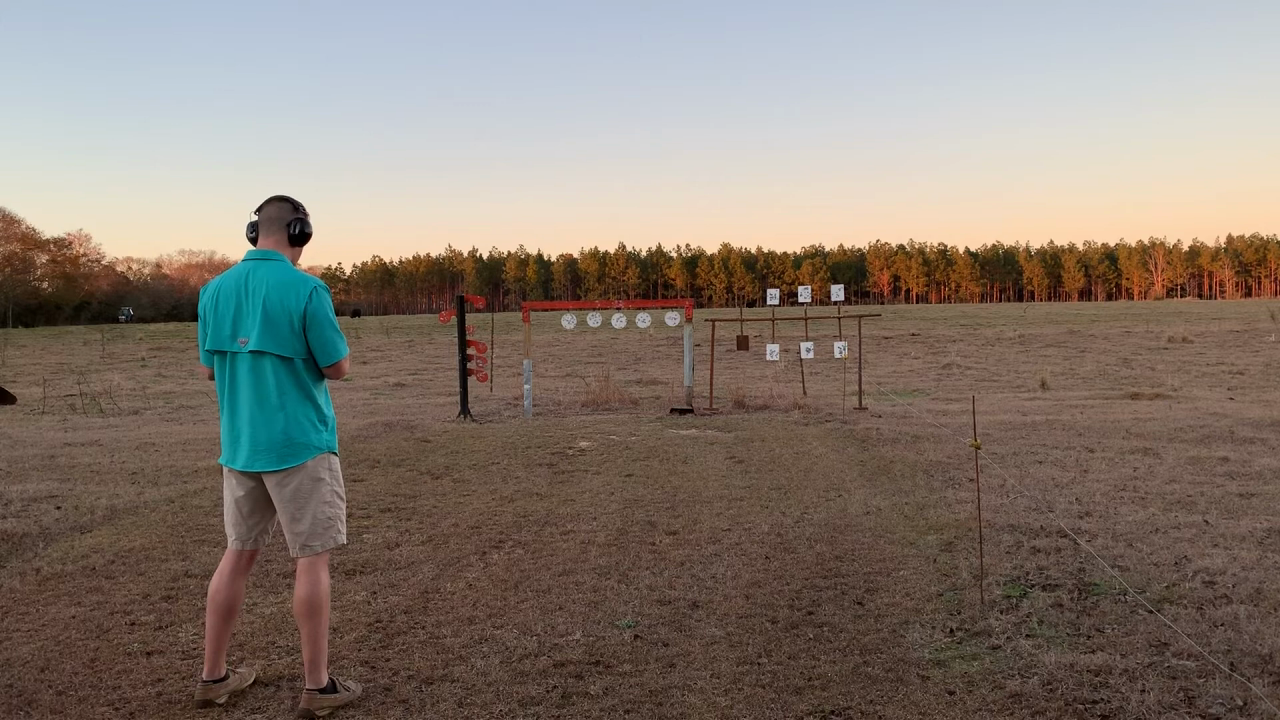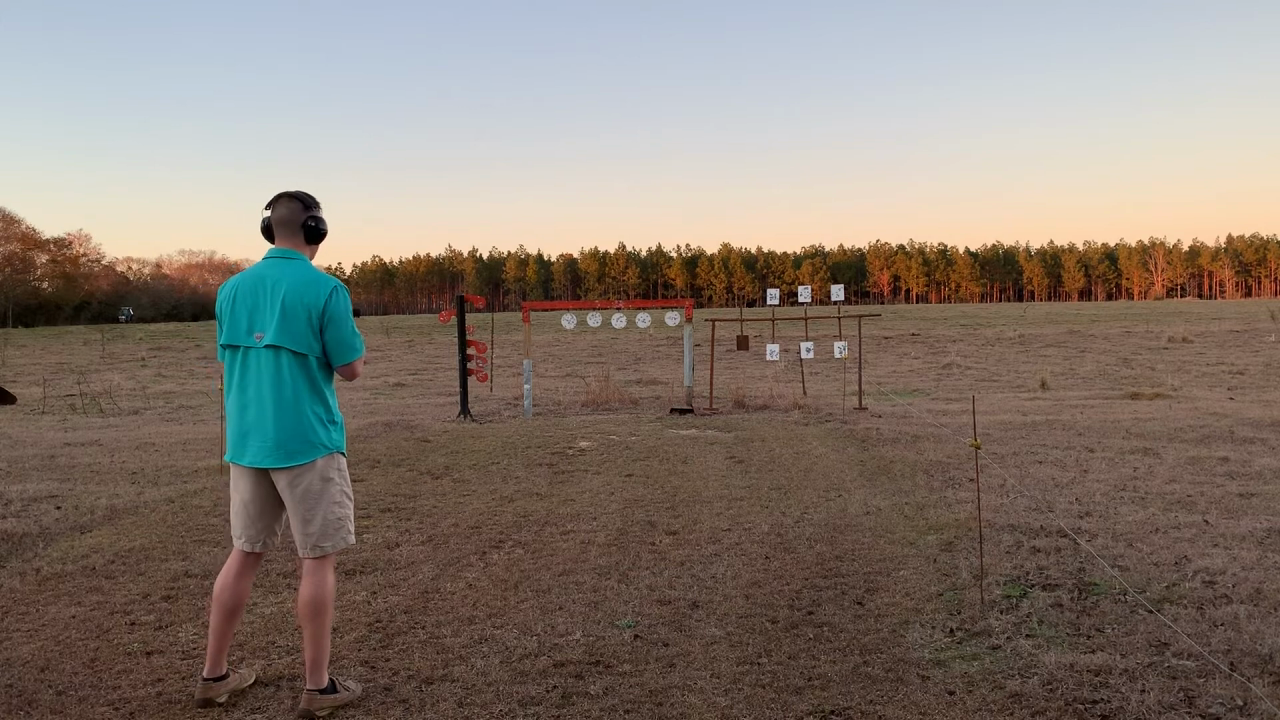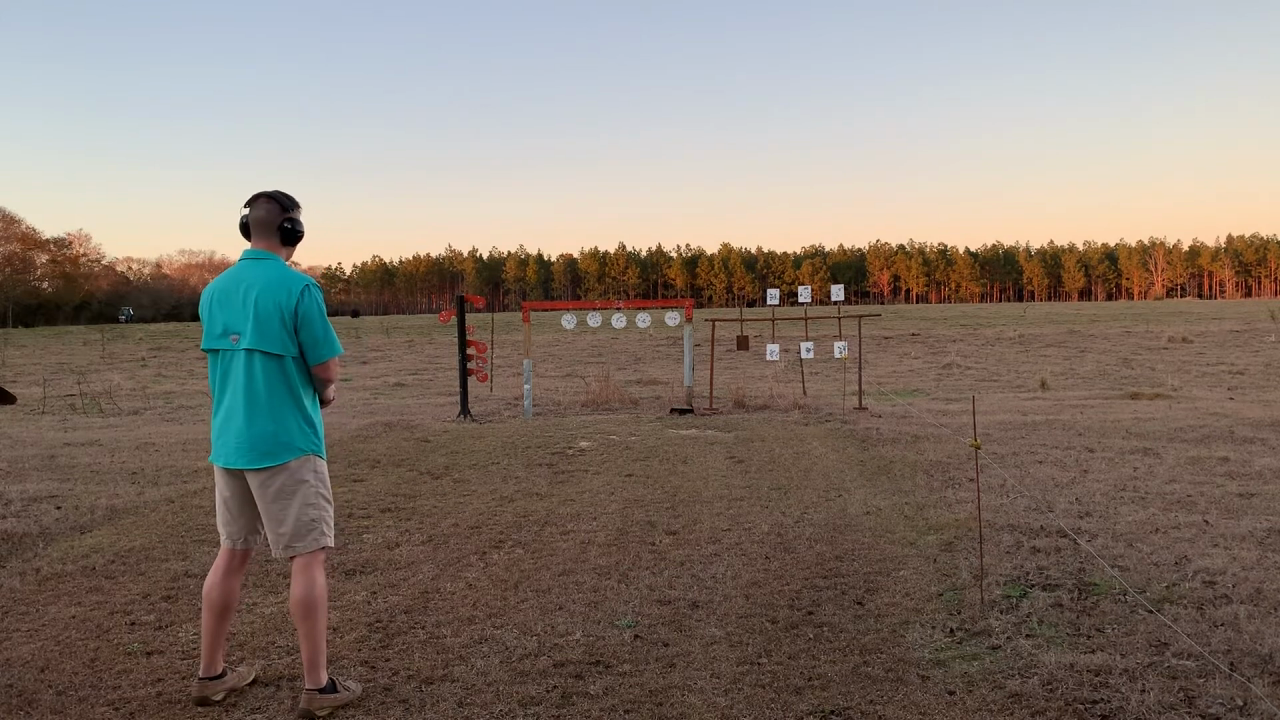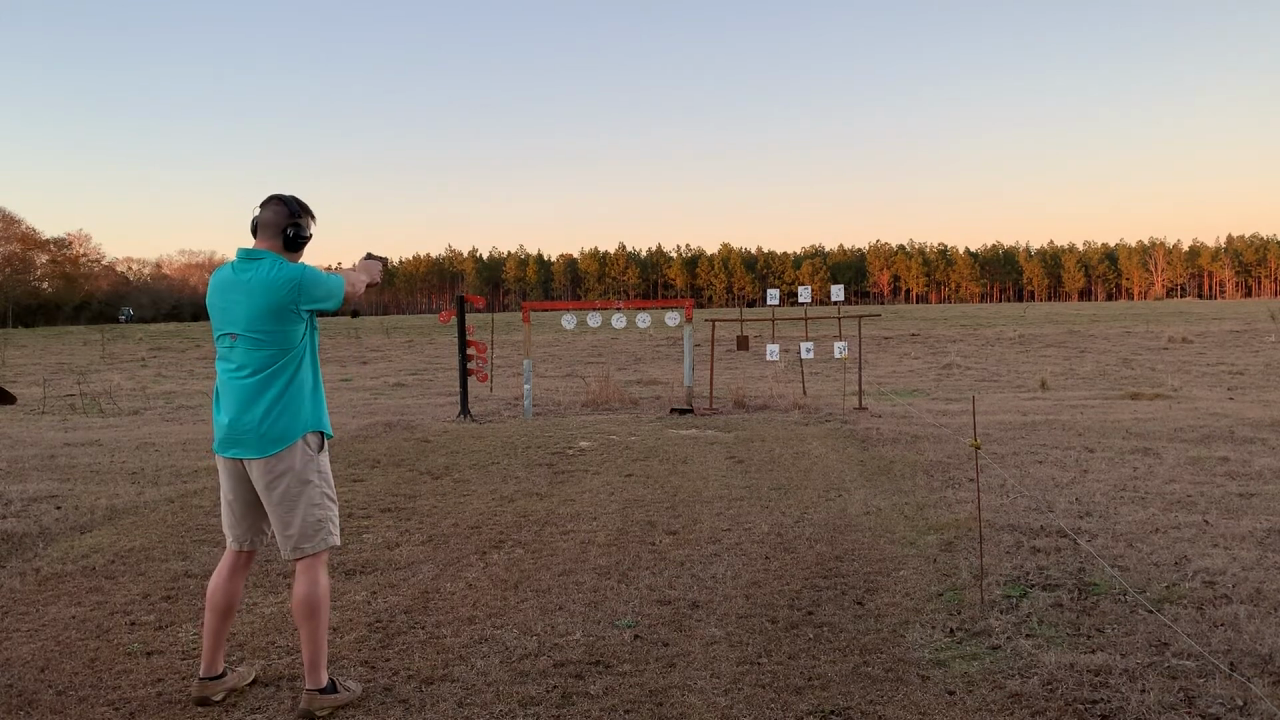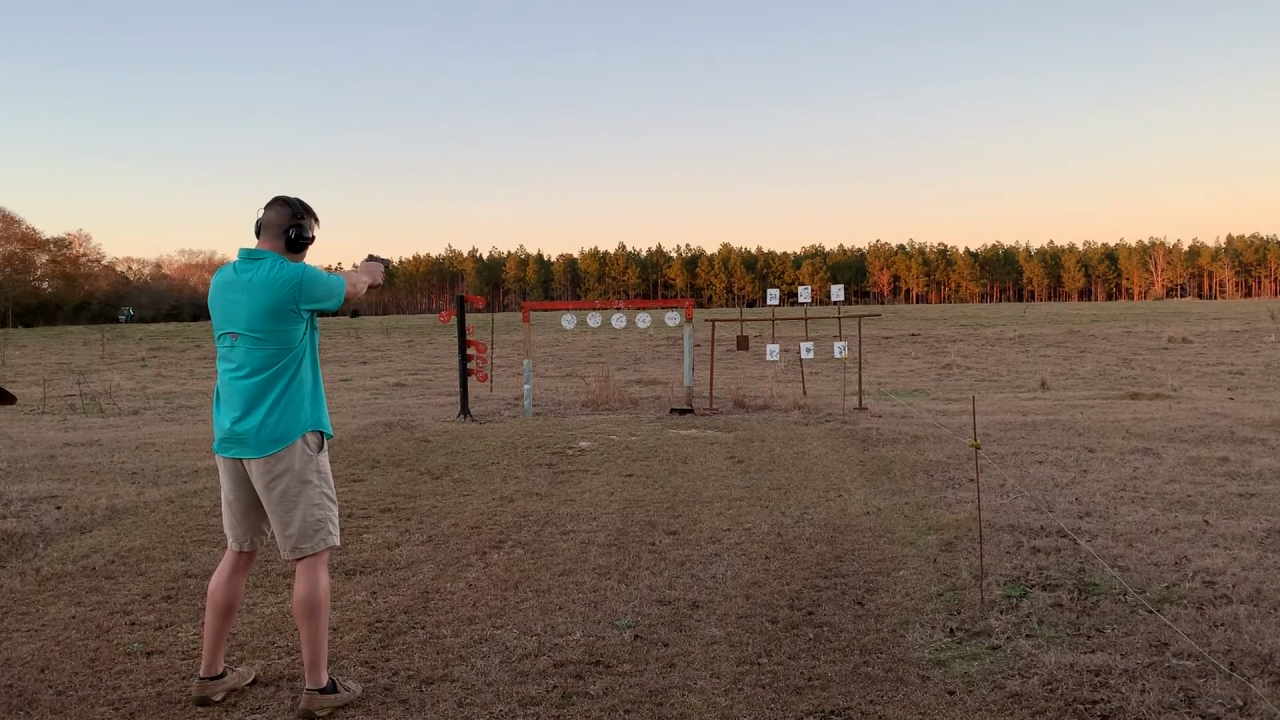
dt=1s
person 1, frame 1
left shoulder: (214, 290)
right shoulder: (306, 289)
left elbow: (210, 368)
right elbow: (337, 368)
right wrist: (324, 353)
left hip: (240, 446)
right hip: (300, 445)
left knee: (238, 553)
right knee: (312, 558)
left ankle: (213, 676)
person 1, frame 2
left shoulder: (232, 288)
right shoulder: (326, 288)
left elbow: (229, 359)
right elbow: (350, 370)
right wrist: (352, 343)
left hip: (247, 443)
right hip: (308, 444)
left knee: (245, 553)
right knee: (317, 560)
left ankle: (214, 675)
person 1, frame 3
left shoulder: (214, 290)
right shoulder: (298, 287)
right elbow: (326, 369)
right wrist: (323, 390)
left hip: (231, 443)
right hip: (288, 443)
left knee: (232, 553)
right knee: (307, 558)
left ankle: (211, 674)
person 1, frame 4
left shoulder: (220, 280)
right shoulder: (292, 280)
right elbow: (348, 288)
left wrist: (347, 275)
right wrist: (364, 272)
left hip: (232, 438)
right hip: (286, 437)
left knee: (238, 552)
right knee: (310, 557)
left ankle: (210, 674)
person 1, frame 5
left shoulder: (222, 279)
right shoulder: (294, 279)
right elbow: (349, 289)
left wrist: (350, 276)
right wrist: (366, 273)
left hip: (232, 438)
right hip: (286, 438)
left knee: (239, 551)
right knee: (311, 556)
left ankle: (210, 674)
